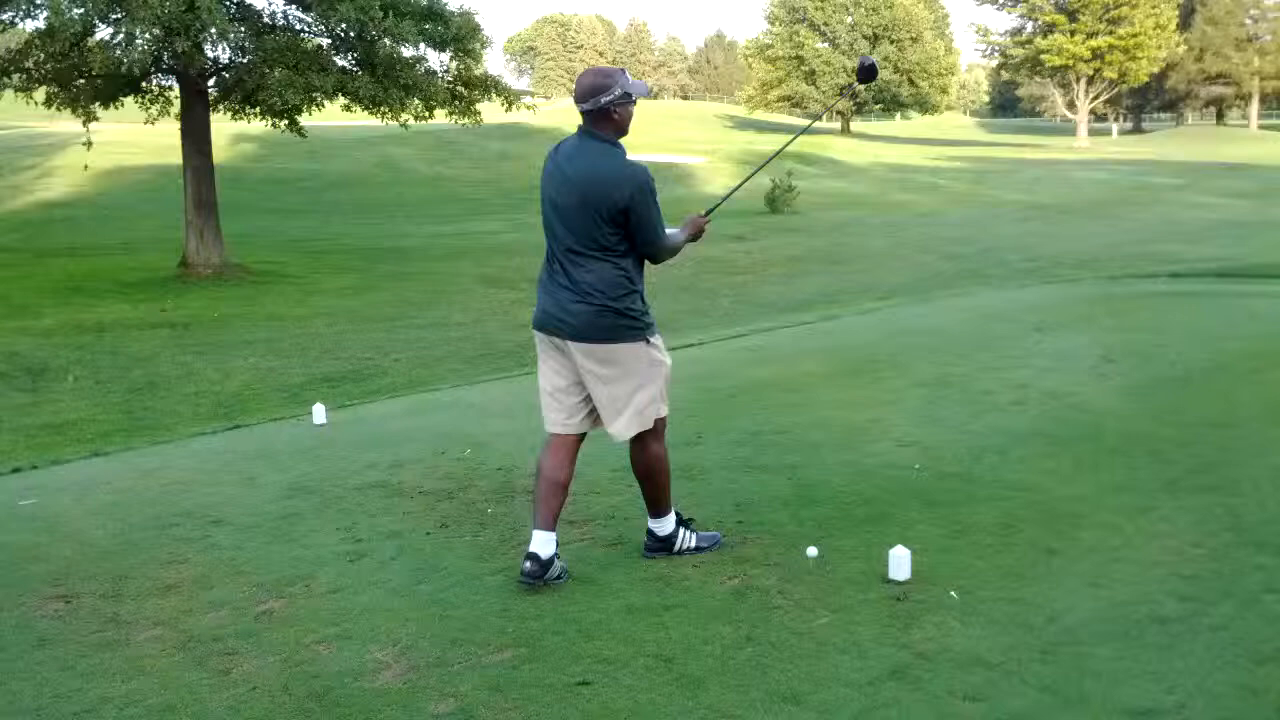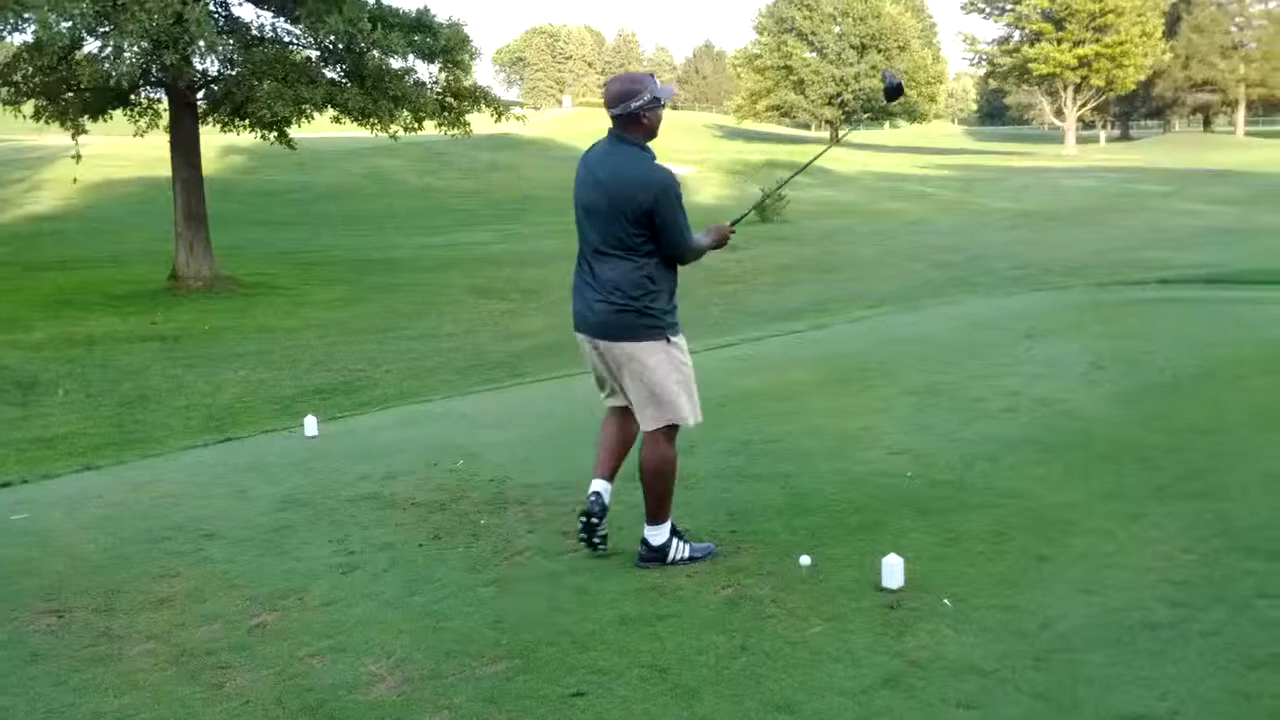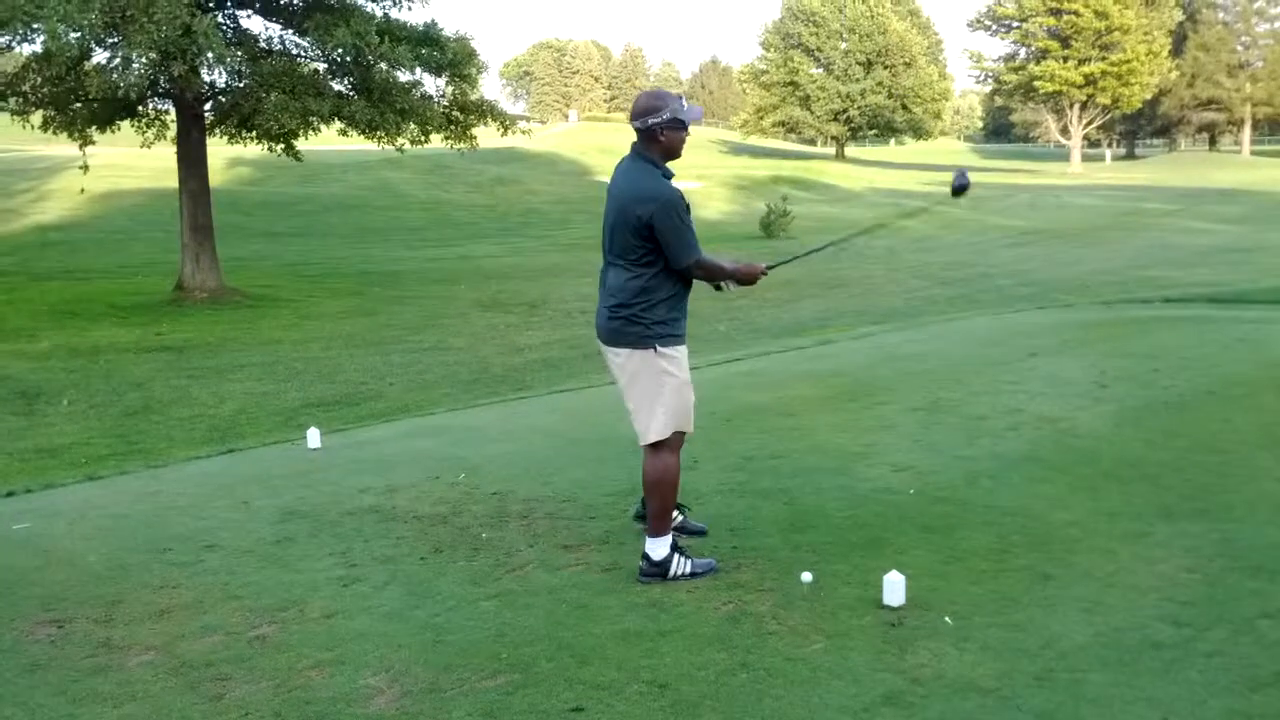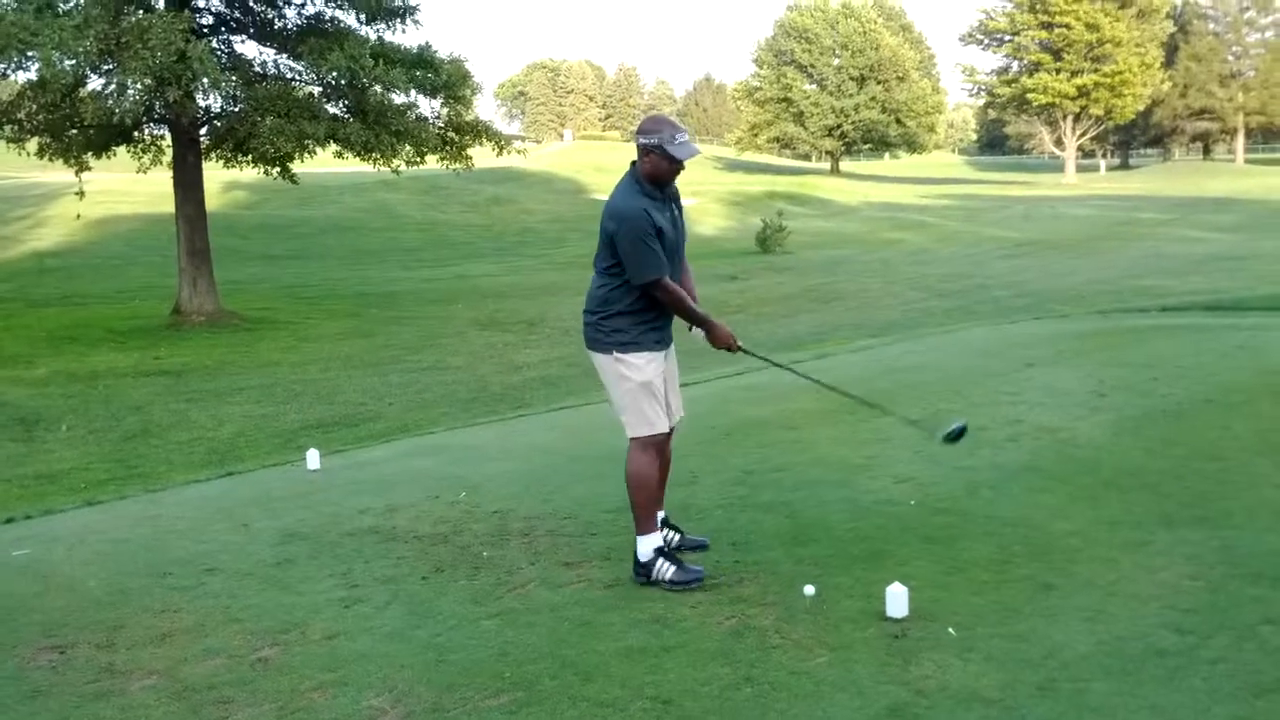
dt=0.3s
person 1, frame 1
left shoulder: (557, 157)
right shoulder: (630, 177)
right elbow: (656, 251)
left wrist: (667, 233)
right wrist: (687, 233)
left hip: (555, 319)
right hip: (614, 325)
left knee: (562, 434)
right knee: (648, 428)
left ankle: (540, 550)
right ankle: (664, 530)
person 1, frame 2
left shoulder: (591, 160)
right shoulder: (656, 180)
right elbow: (682, 252)
left wrist: (696, 237)
right wrist: (713, 238)
left hip: (590, 314)
right hip: (640, 323)
left knee: (624, 410)
right knee: (662, 427)
left ankle: (598, 495)
right ankle: (658, 539)
person 1, frame 3
left shoulder: (632, 169)
right shoulder: (656, 193)
right elbow: (688, 264)
left wrist: (720, 271)
right wrist: (737, 273)
left hip: (630, 321)
right hip: (646, 331)
left knee: (667, 425)
right knee: (664, 436)
left ankle: (658, 508)
right ankle: (659, 554)
person 1, frame 4
left shoulder: (666, 192)
right shoulder: (630, 211)
left elbow: (679, 262)
right elbow: (658, 285)
left wrist: (698, 311)
right wrist: (708, 325)
left hip: (655, 333)
right hip: (623, 338)
left knee: (662, 431)
right knee: (647, 437)
left ankle: (653, 524)
right ankle: (648, 554)
